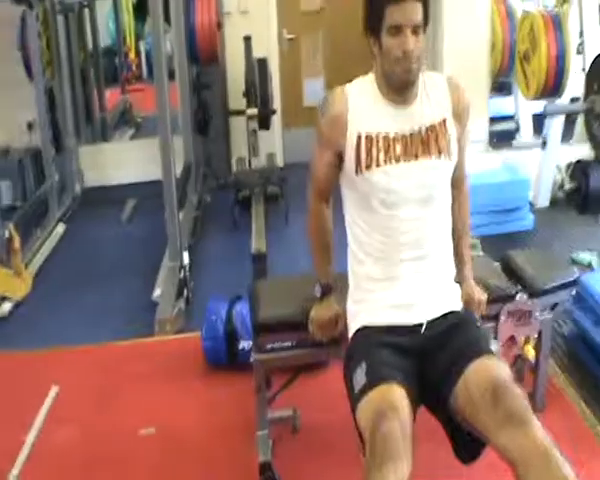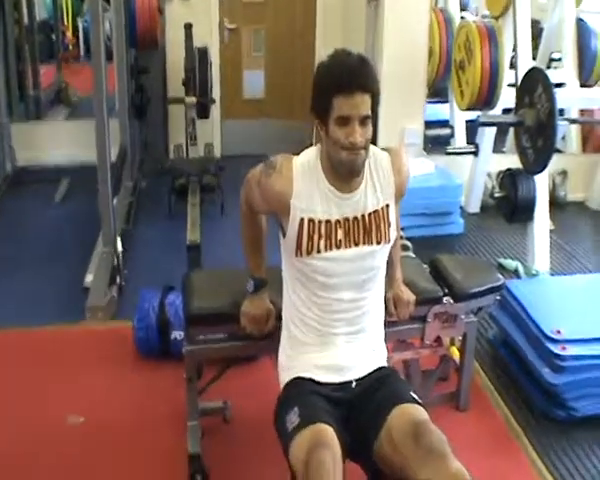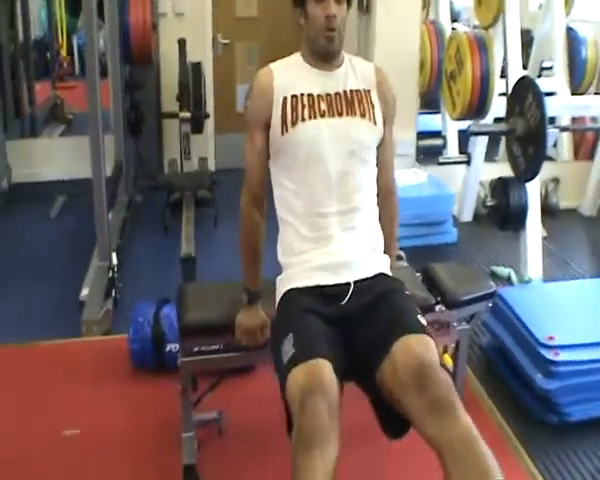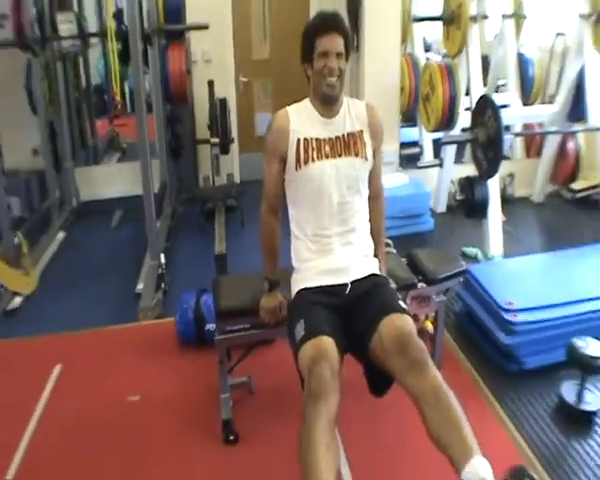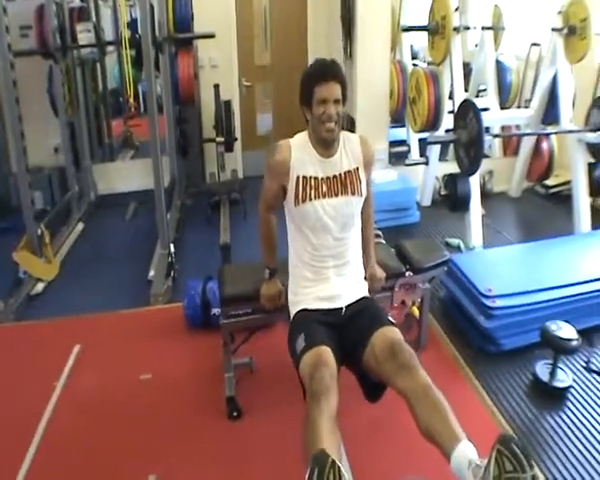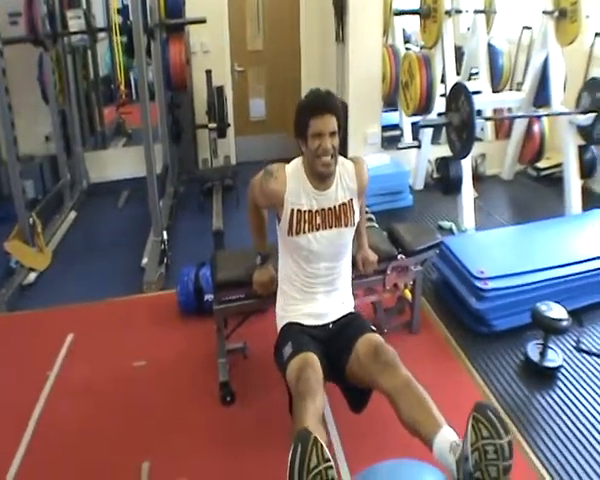
dt=0.7s
person 1, frame 1
left shoulder: (451, 99)
right shoulder: (342, 108)
right elbow: (319, 200)
left wrist: (466, 278)
right wrist: (324, 293)
left hip: (443, 309)
right hip: (378, 318)
left knee: (510, 410)
right knee: (389, 435)
person 1, frame 2
left shoulder: (394, 171)
right shoulder: (284, 181)
right elbow: (248, 202)
right wrist: (256, 288)
left hip: (372, 370)
right hip: (308, 376)
person 1, frame 3
left shoulder: (375, 81)
right elbow: (252, 198)
left wrist: (389, 266)
right wrist: (251, 297)
left hip: (371, 277)
right hip: (306, 284)
left knee: (435, 392)
right knee: (316, 412)
person 1, frame 4
left shoulder: (368, 118)
right shoulder: (285, 125)
right elbow: (271, 210)
right wrist: (271, 286)
left hip: (364, 273)
right hip: (313, 282)
left knee: (412, 352)
right knee: (321, 377)
person 1, frame 5
left shoulder: (362, 151)
right shoulder: (285, 157)
right elbow: (265, 211)
right wrist: (271, 275)
left hip: (356, 296)
right hip: (310, 305)
left knee: (402, 360)
right knee: (321, 379)
person 1, frame 6
left shoulder: (357, 173)
right shoulder: (278, 183)
right elbow: (253, 200)
right wrist: (262, 260)
left hip: (342, 312)
right hip: (298, 320)
left knee: (385, 360)
right knee: (307, 379)
